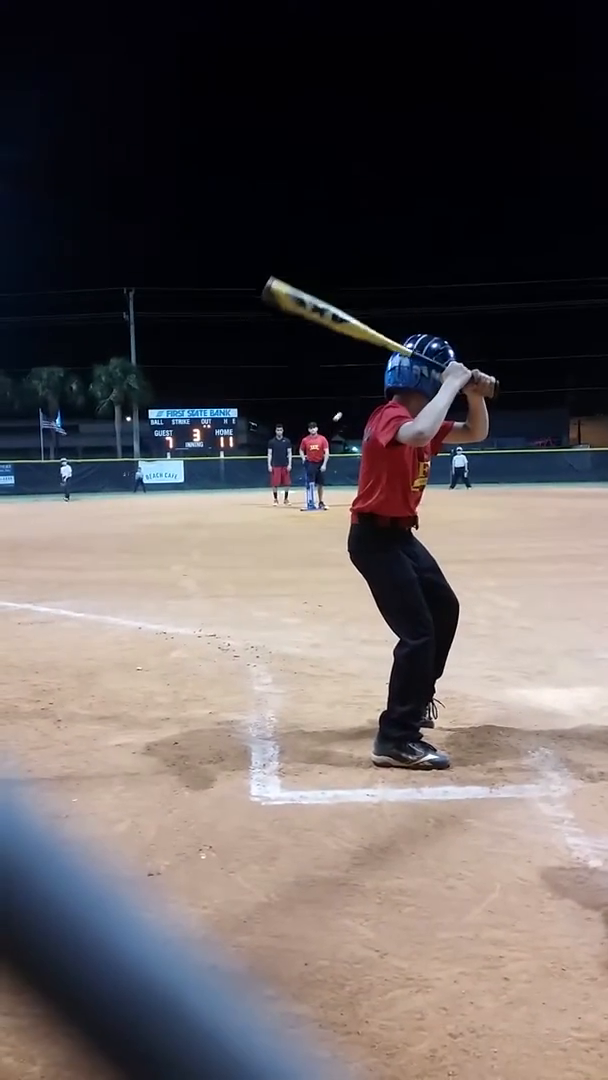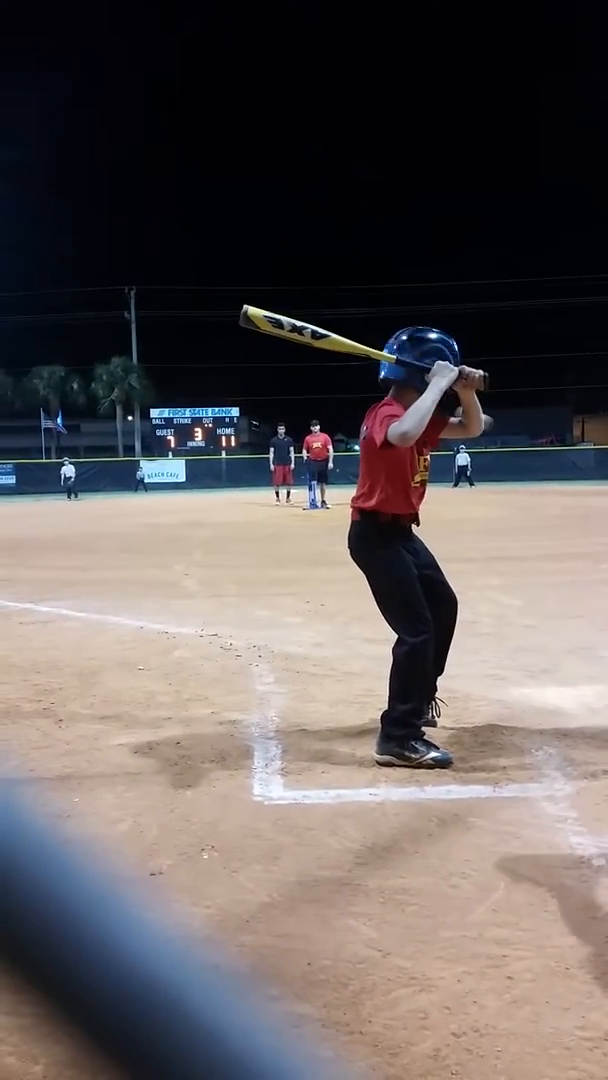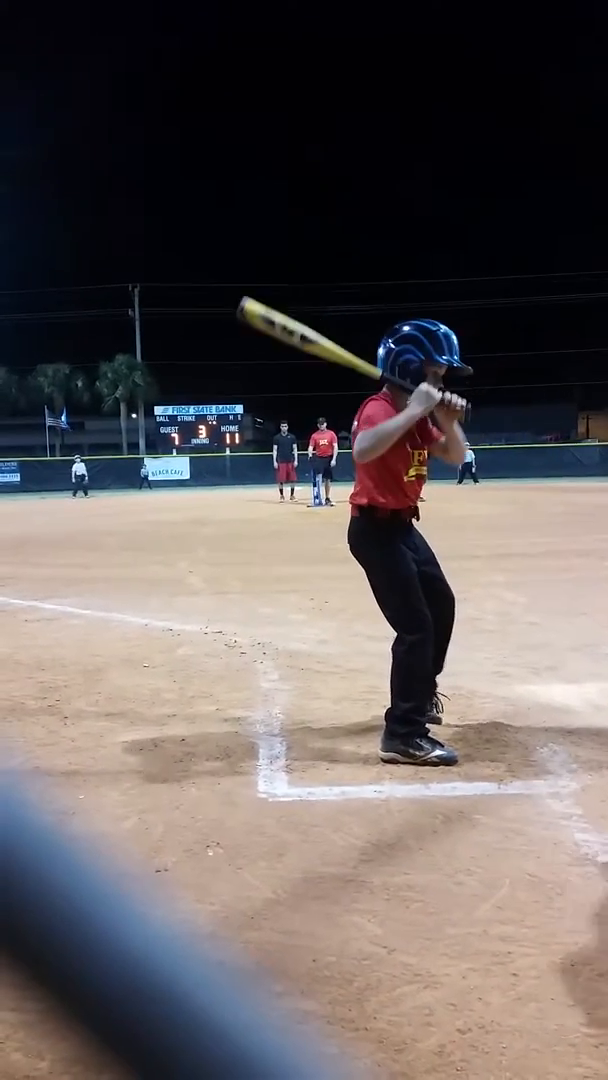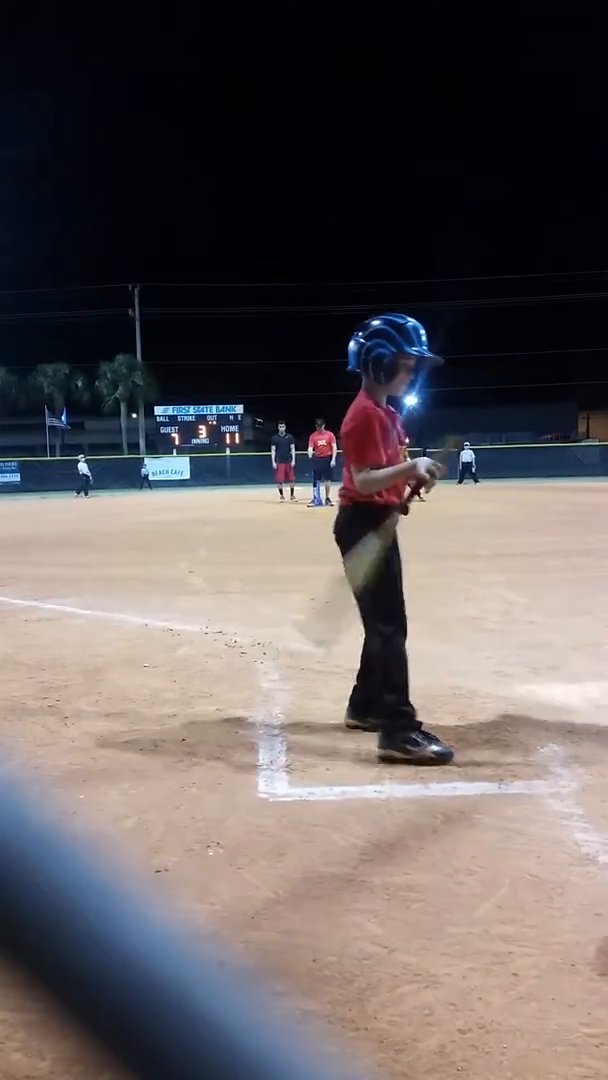
dt=0.4s
person 1, frame 1
left shoulder: (418, 419)
right shoulder: (390, 416)
left elbow: (476, 433)
right elbow: (418, 435)
left wrist: (475, 395)
right wrist: (453, 384)
left hip: (400, 533)
right hip: (374, 537)
left knee: (444, 610)
right knee: (418, 632)
left ankle: (415, 697)
right ankle: (396, 739)
person 1, frame 2
left shoulder: (418, 413)
right shoulder: (385, 413)
left elbow: (472, 429)
right elbow: (405, 436)
left wrist: (465, 391)
right wrist: (438, 384)
left hip: (400, 530)
right hip: (375, 534)
left knee: (443, 607)
right knee: (417, 630)
left ankle: (418, 697)
right ankle: (398, 738)
person 1, frame 3
left shoulder: (417, 418)
right shoulder: (377, 410)
left elbow: (456, 457)
right elbow: (362, 452)
left wrist: (448, 419)
right wrist: (414, 410)
left hip: (403, 526)
right hip: (375, 529)
left knee: (442, 605)
right knee: (416, 626)
left ankle: (420, 692)
right ankle: (403, 734)
person 1, frame 4
left shoulder: (386, 412)
right shoulder: (364, 414)
right elbow: (364, 484)
left wrist: (415, 473)
right wrist: (411, 467)
left hip: (379, 522)
right hip: (363, 523)
left knee: (385, 620)
right knee: (389, 623)
left ankle: (366, 705)
right ankle: (398, 731)
